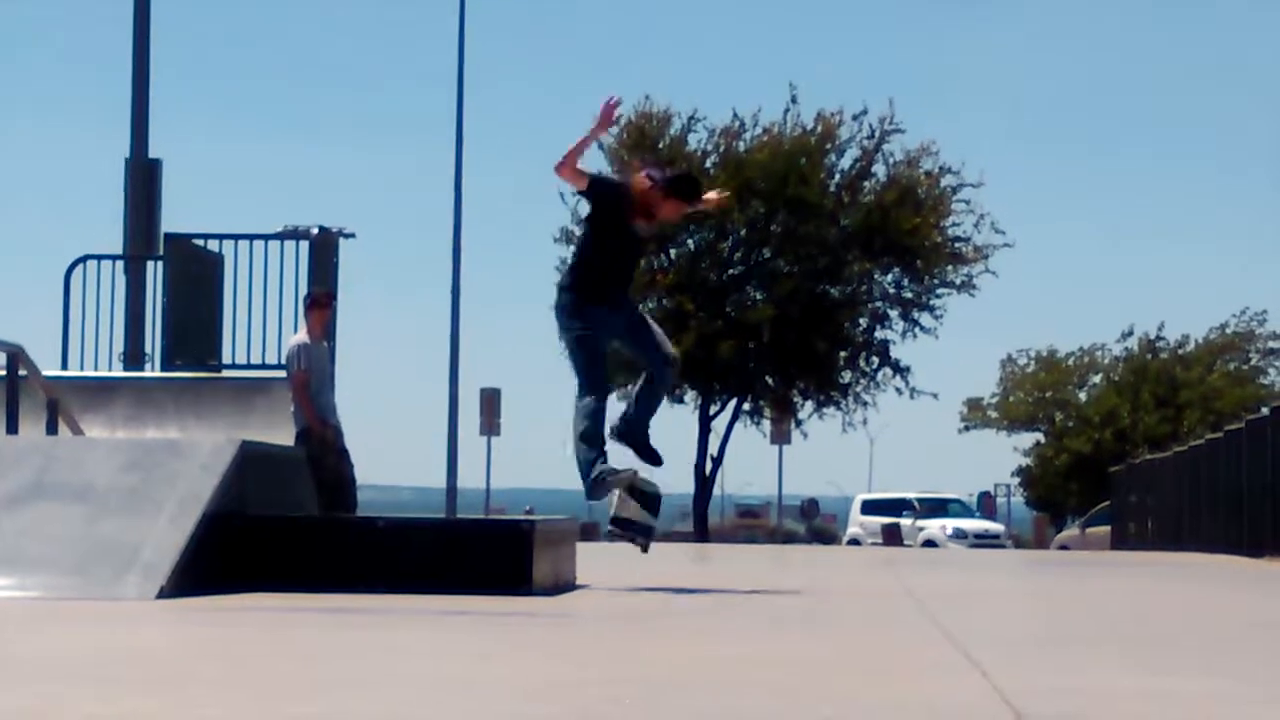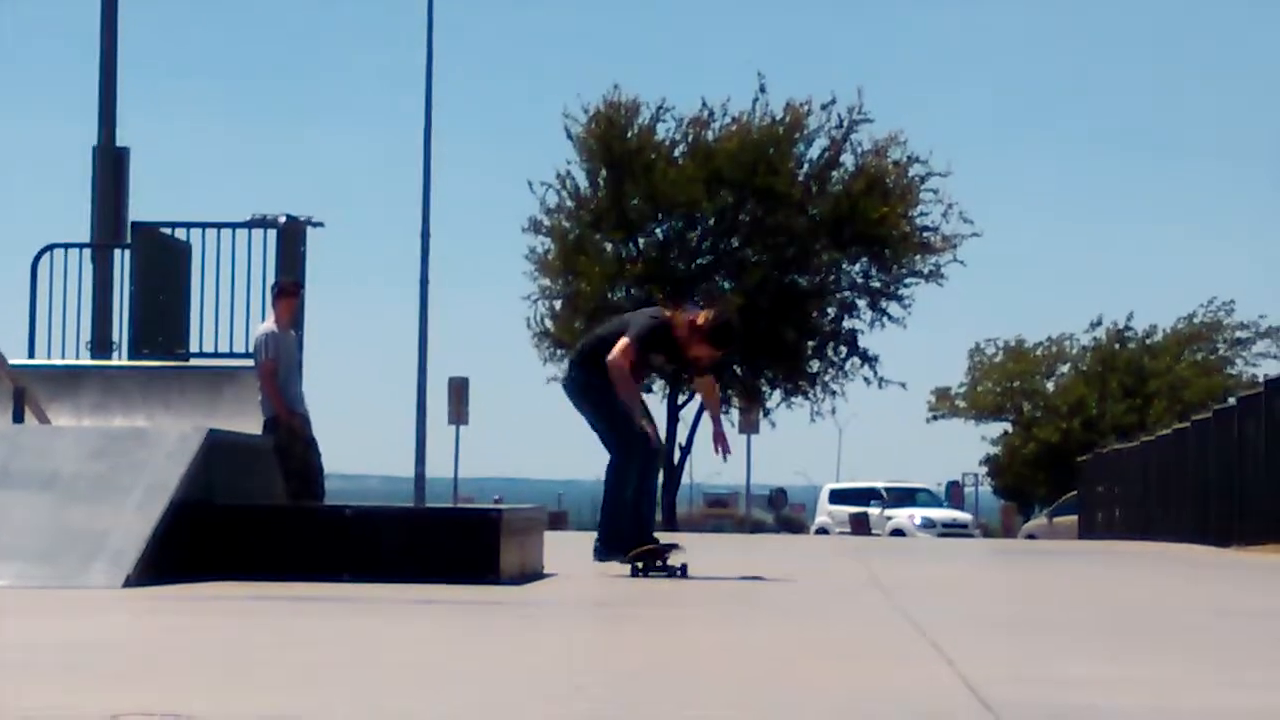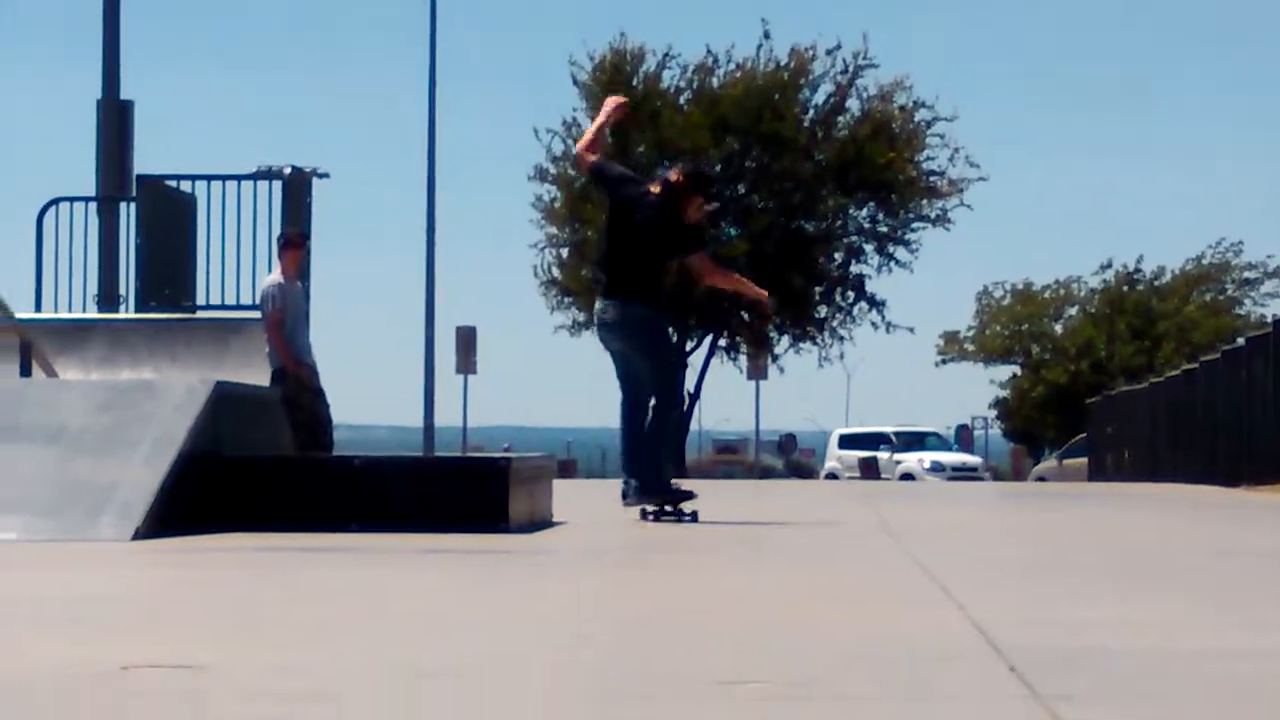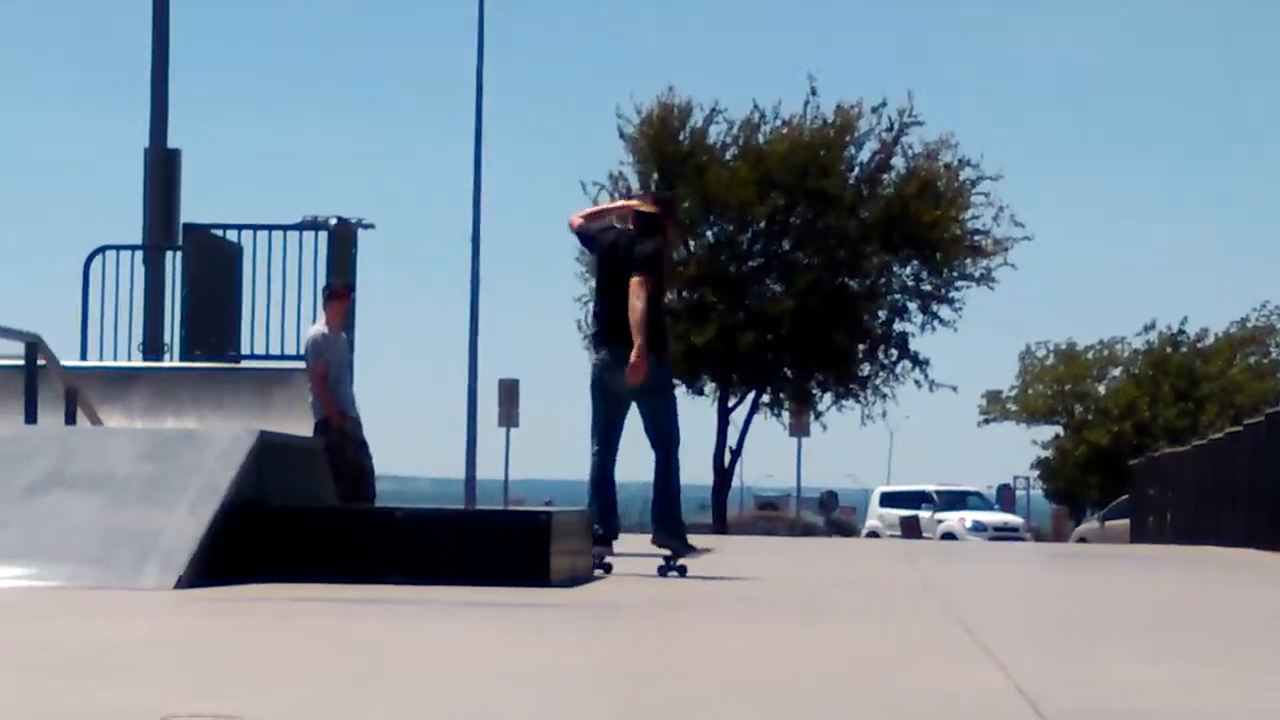
dt=0.5s
person 1, frame 1
left shoulder: (655, 207)
right shoulder: (614, 197)
left elbow: (682, 204)
right elbow: (564, 170)
left wrist: (701, 202)
right wrist: (598, 130)
left hip: (615, 303)
right hip: (579, 301)
left knee: (666, 363)
right knee: (595, 385)
left ankle: (632, 428)
right ankle: (595, 470)
person 1, frame 2
left shoulder: (691, 347)
right shoulder: (656, 327)
left elbow: (707, 386)
right elbow: (616, 362)
left wrist: (717, 429)
right wrist: (638, 414)
left hip: (610, 382)
right hip: (586, 375)
left knee: (649, 450)
right knee: (627, 448)
left ankle: (638, 536)
right ankle: (610, 541)
person 1, frame 3
left shoulder: (627, 189)
right shoulder: (674, 224)
left elbow: (583, 154)
right elbow: (709, 274)
left wrist: (606, 113)
right wrist: (755, 293)
left hip: (606, 313)
right hip: (641, 316)
left knee: (634, 398)
right knee: (668, 398)
left ankle: (635, 482)
right ankle: (649, 483)
person 1, frame 4
left shoulder: (608, 238)
right shoulder: (652, 248)
left elbow: (577, 220)
right elbow: (638, 297)
left wrist: (622, 205)
right wrist: (639, 348)
left hip: (606, 358)
right hip: (645, 359)
left knee: (603, 451)
right knee: (666, 449)
left ankle: (600, 534)
right ankle: (668, 529)
person 2, frame 1
left shoulder: (323, 345)
right shoulder: (300, 345)
right elbow: (299, 391)
left wrist: (332, 426)
right wrist: (319, 429)
left hip: (329, 428)
right hip: (312, 431)
left knee: (344, 484)
right knee: (321, 489)
person 2, frame 2
left shoulder: (290, 334)
right shoulder: (267, 334)
right elbow: (267, 380)
left wrist: (300, 414)
right wrist: (286, 416)
left hip: (297, 416)
right hip: (280, 419)
left knee: (312, 473)
right knee: (289, 477)
person 2, frame 3
left shoulder: (297, 286)
right shoulder: (274, 286)
right elbow: (273, 330)
left wrist: (308, 365)
right wrist: (293, 367)
left hip: (305, 367)
right hip: (288, 370)
left knee: (320, 423)
right knee: (297, 428)
person 2, frame 4
left shoulder: (342, 337)
right shoulder: (318, 336)
right elbow: (318, 381)
left wrist: (352, 416)
right wrist: (337, 418)
left hip: (348, 418)
right hip: (331, 421)
left knee: (363, 473)
right knee: (341, 478)
